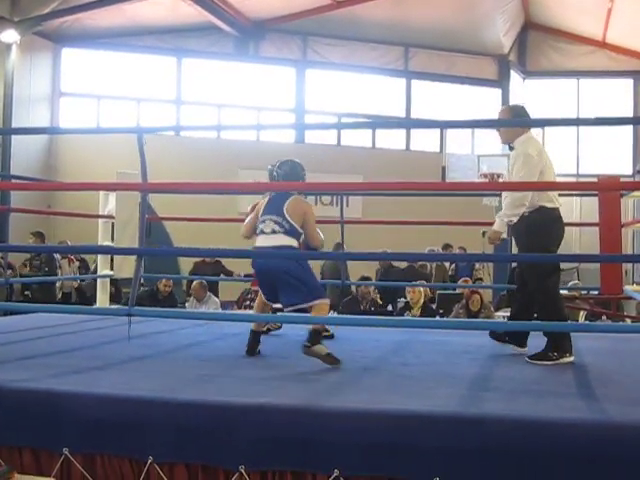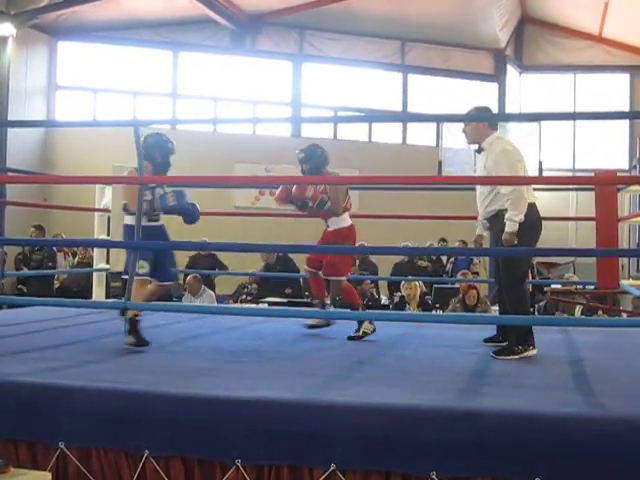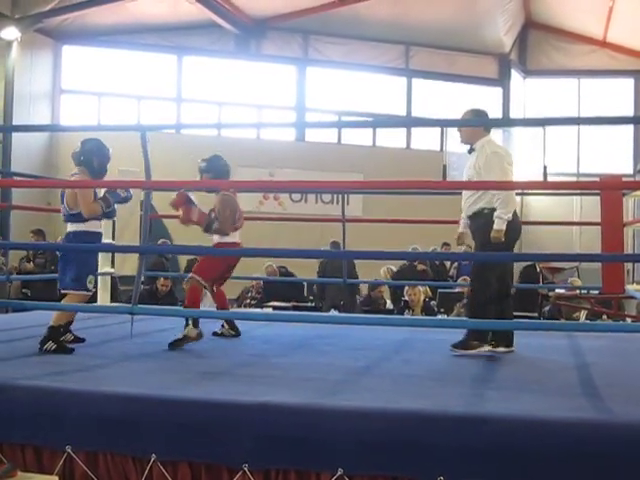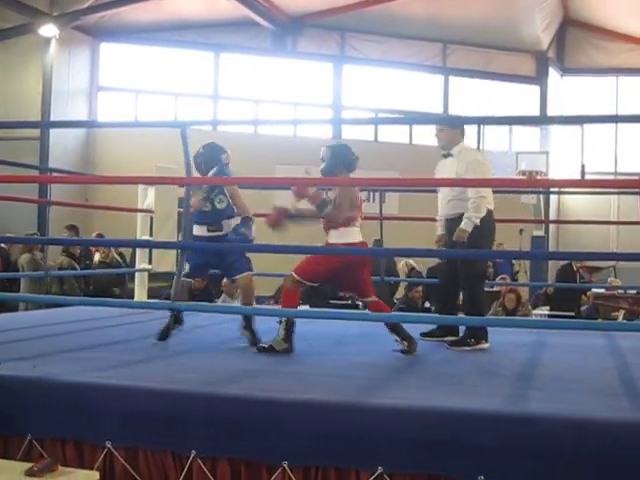
dt=1s
person 1, frame 1
left shoulder: (527, 151)
right shoulder: (524, 150)
left elbow: (519, 195)
left wrist: (500, 225)
left hip: (538, 224)
right hip: (534, 224)
left knee: (543, 285)
right knee: (526, 283)
left ankle: (559, 348)
right ankle: (516, 335)
person 1, frame 2
left shoulder: (502, 151)
right shoulder: (485, 153)
left elbow: (516, 191)
left wrist: (511, 227)
right wrist: (481, 228)
left hip: (517, 223)
right hip: (503, 223)
left knee: (513, 279)
right knee: (504, 279)
left ankle: (523, 341)
right ankle: (506, 332)
person 1, frame 3
left shoulder: (492, 152)
right shoulder: (477, 155)
left elbow: (504, 191)
left wrist: (500, 225)
right wrist: (463, 226)
left hip: (495, 225)
right hip: (486, 223)
left knee: (482, 281)
right knee: (498, 283)
left ankle: (477, 337)
right ankle: (502, 339)
person 1, frame 4
left shoulder: (471, 158)
right shoulder: (443, 163)
left elbow: (479, 196)
left wrist: (466, 226)
right wrist: (441, 229)
left hip: (473, 226)
right hip: (455, 226)
left knee: (471, 280)
right knee: (449, 279)
left ankle: (477, 336)
right ankle: (447, 329)
person 2, frame 1
left shoulder: (264, 202)
right shoulder: (303, 205)
left elbow: (246, 233)
right elbow: (317, 243)
left wrist: (250, 215)
right wrist: (308, 238)
left hip: (261, 257)
right hip: (287, 258)
left knee: (266, 297)
right knee: (319, 301)
left ankle: (253, 343)
right ankle: (314, 341)
person 2, frame 2
left shoulder: (160, 178)
right shoulder: (134, 176)
left elbow: (162, 204)
right elbow: (134, 208)
left wrist: (182, 208)
right wrist: (161, 203)
left hip: (157, 233)
right hip: (137, 234)
left knee: (163, 283)
right knee: (142, 279)
left ankle: (129, 311)
right ankle: (133, 327)
person 2, frame 3
left shoulder: (77, 180)
right shoulder: (82, 180)
right elbow: (88, 211)
left wrist: (106, 204)
right wrist: (110, 198)
left hip: (79, 240)
right hip: (83, 241)
left knee: (83, 291)
right knee: (79, 291)
left ankle: (63, 331)
right ankle: (49, 338)
person 2, frame 4
left shoulder: (228, 186)
left elbow: (246, 213)
right elbow: (193, 206)
left wrist: (246, 228)
right wrist: (209, 184)
left hip: (227, 241)
right hip: (201, 242)
left knee: (246, 280)
right knee: (183, 281)
left ankle: (248, 324)
right ankle: (175, 318)
person 3, frame 1
left shoulder: (298, 201)
right shoulder: (269, 200)
left elbow: (307, 224)
right elbow: (260, 223)
right wrist: (255, 215)
left hip: (293, 247)
right hip: (275, 247)
left knee: (300, 289)
right knee: (261, 284)
left ankle: (319, 323)
right ankle: (273, 320)
person 3, frame 2
right shoulder: (316, 182)
left elbow: (336, 209)
right elbow: (312, 211)
left wrist: (315, 198)
right wrist: (295, 200)
left hip: (343, 233)
right hip: (330, 233)
left knee: (337, 280)
right knee: (311, 270)
left ankle: (365, 322)
person 3, frame 3
left shoulder: (225, 197)
right shoulder: (222, 196)
left elbow: (225, 229)
right elbow: (213, 223)
left wrist: (200, 219)
right wrist: (191, 207)
left hip: (226, 246)
right hip: (227, 247)
left knee: (193, 283)
right knee: (212, 285)
left ankle: (192, 330)
right ankle: (230, 327)
person 3, frame 4
left shoulder: (345, 187)
right shoulder: (339, 187)
left elbow: (338, 218)
right elbow: (320, 213)
left wrist: (318, 199)
right wrist: (293, 214)
left hip: (341, 249)
right hip: (357, 250)
left knee: (291, 284)
right knee: (370, 299)
left ankle: (284, 340)
right ankle: (406, 339)
